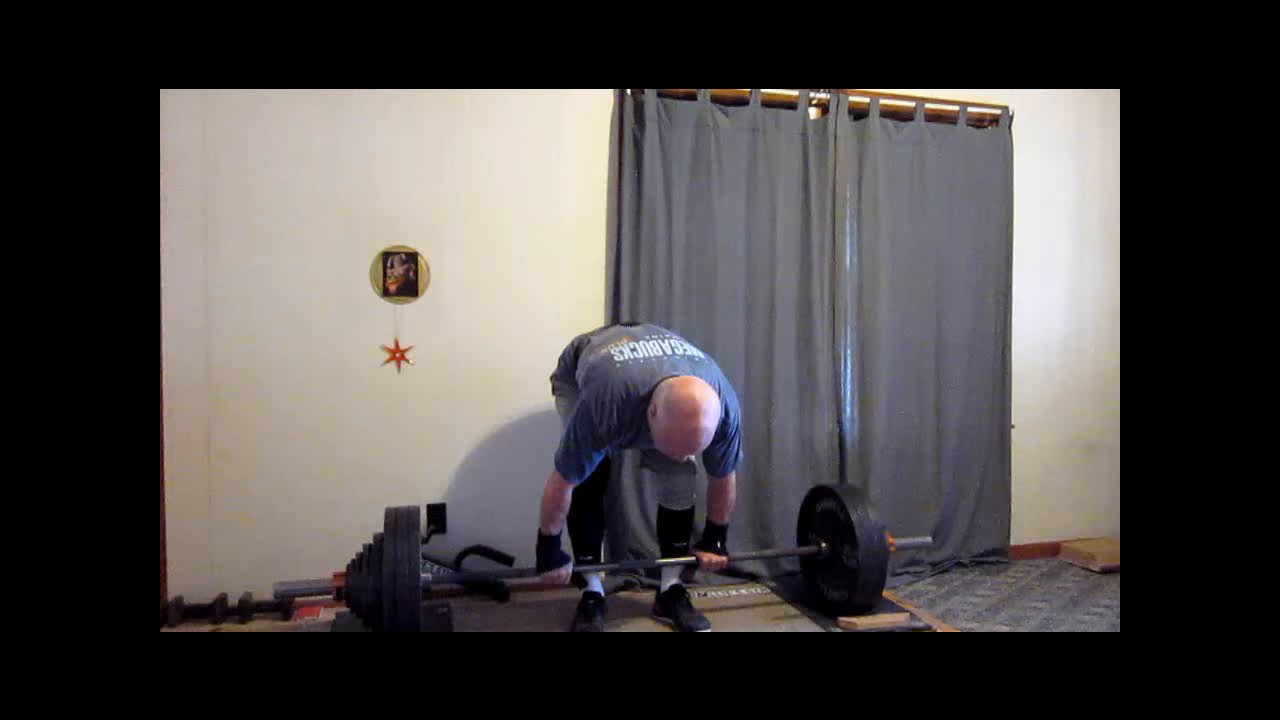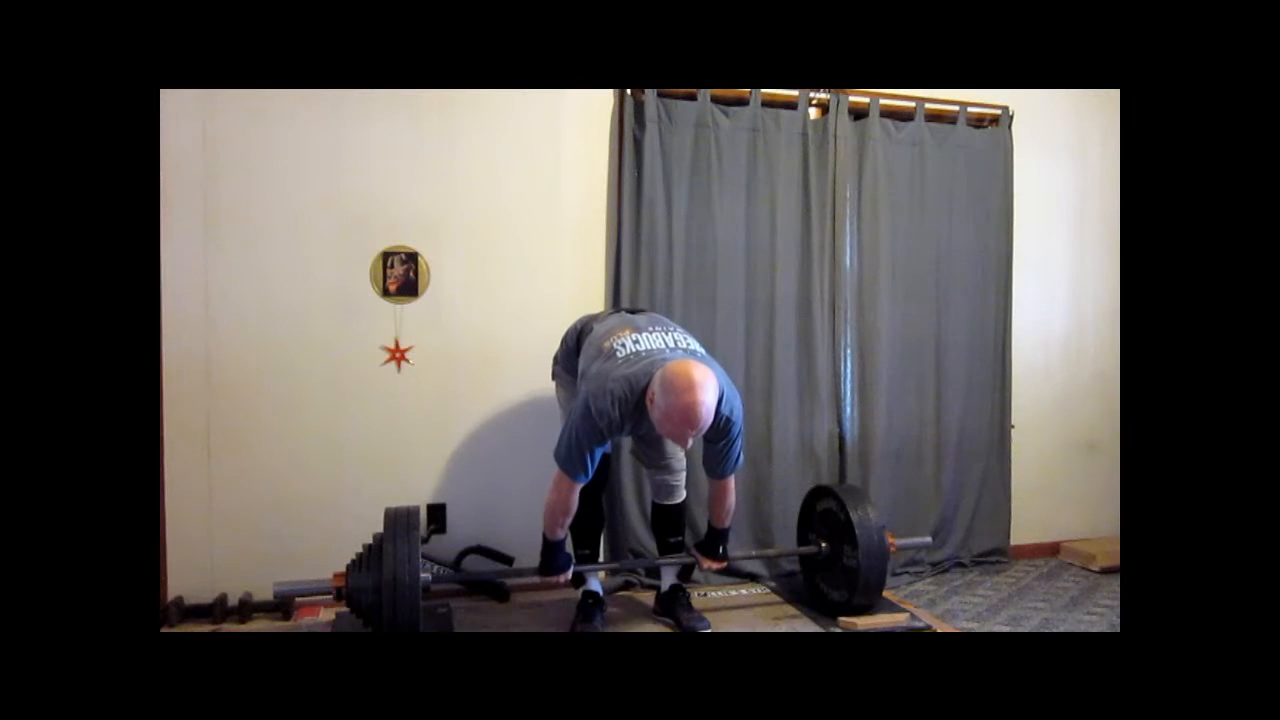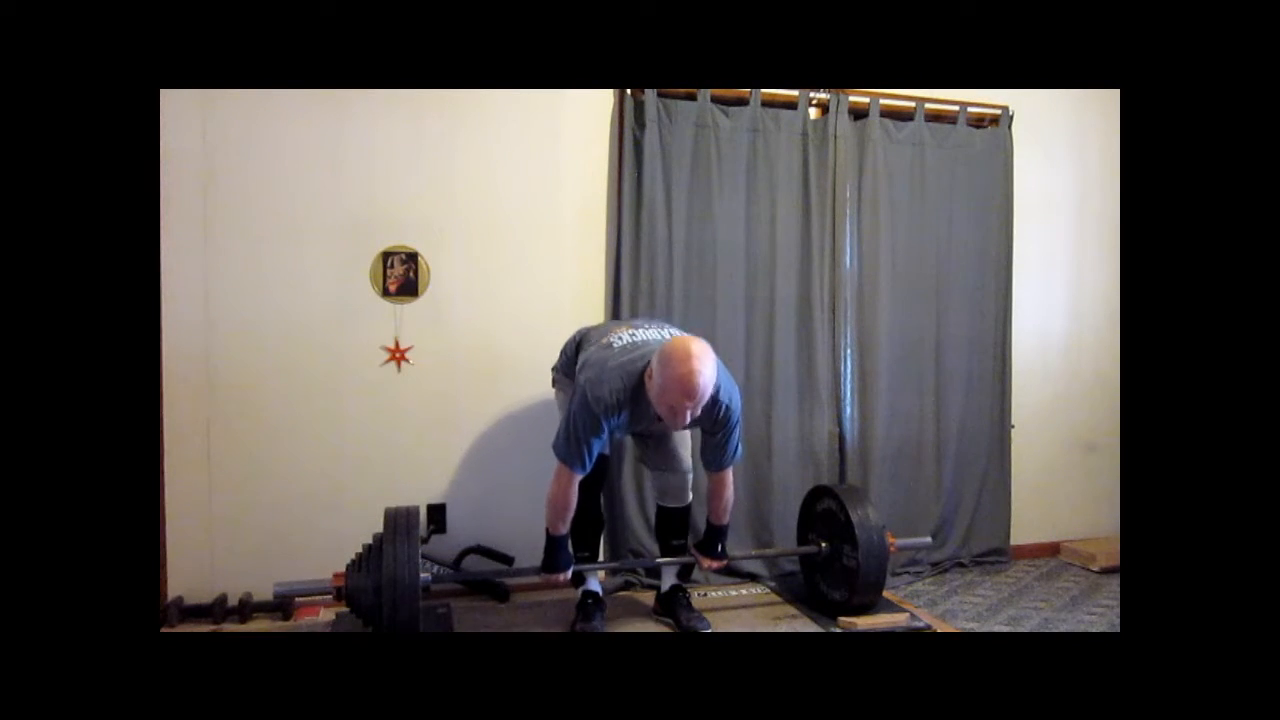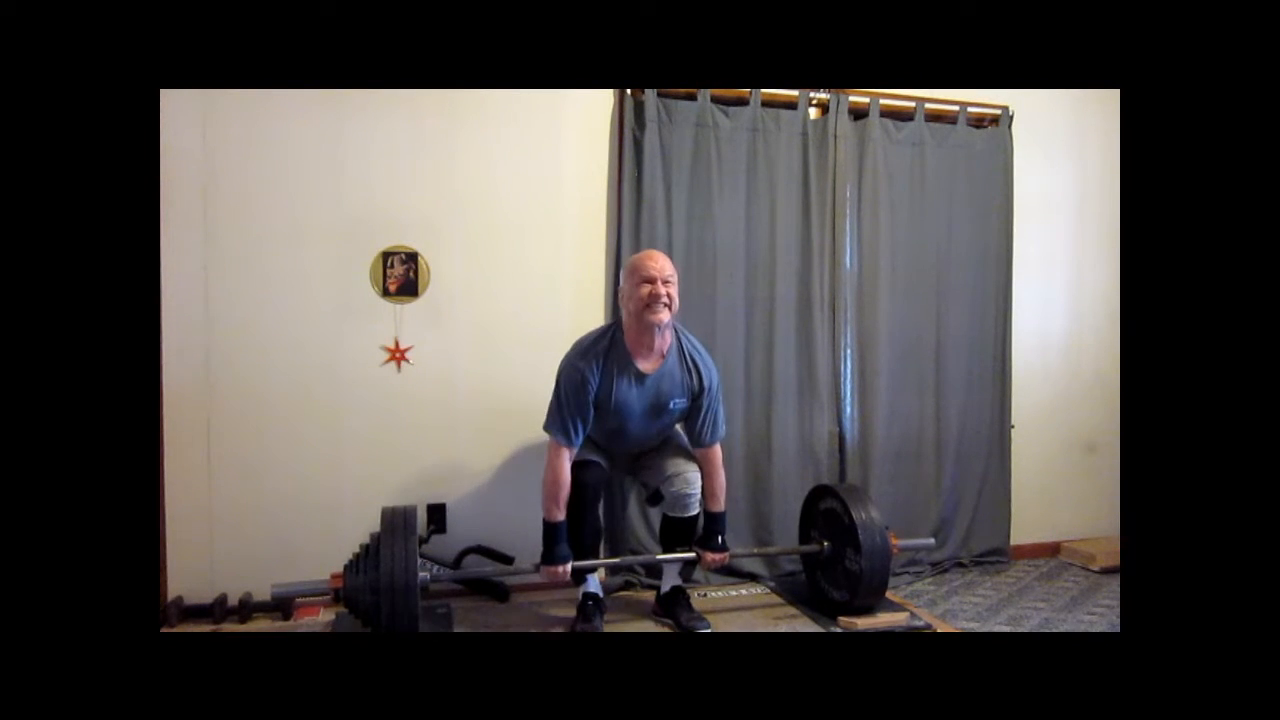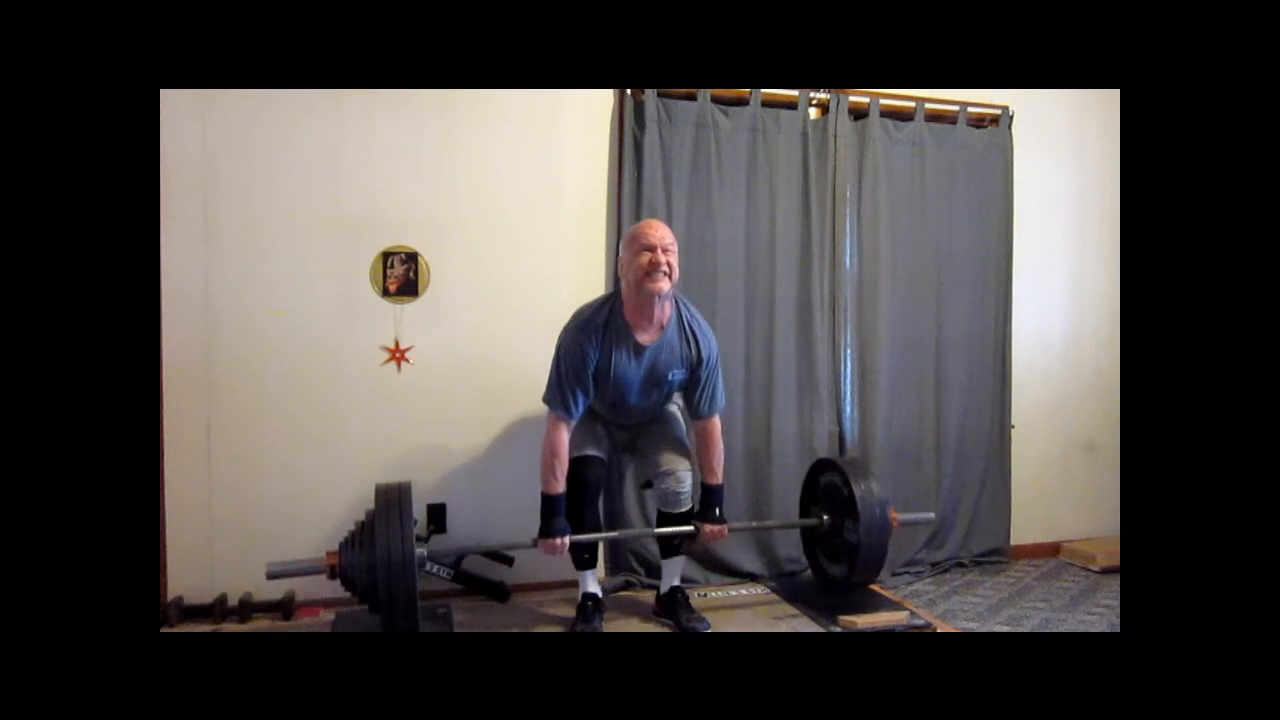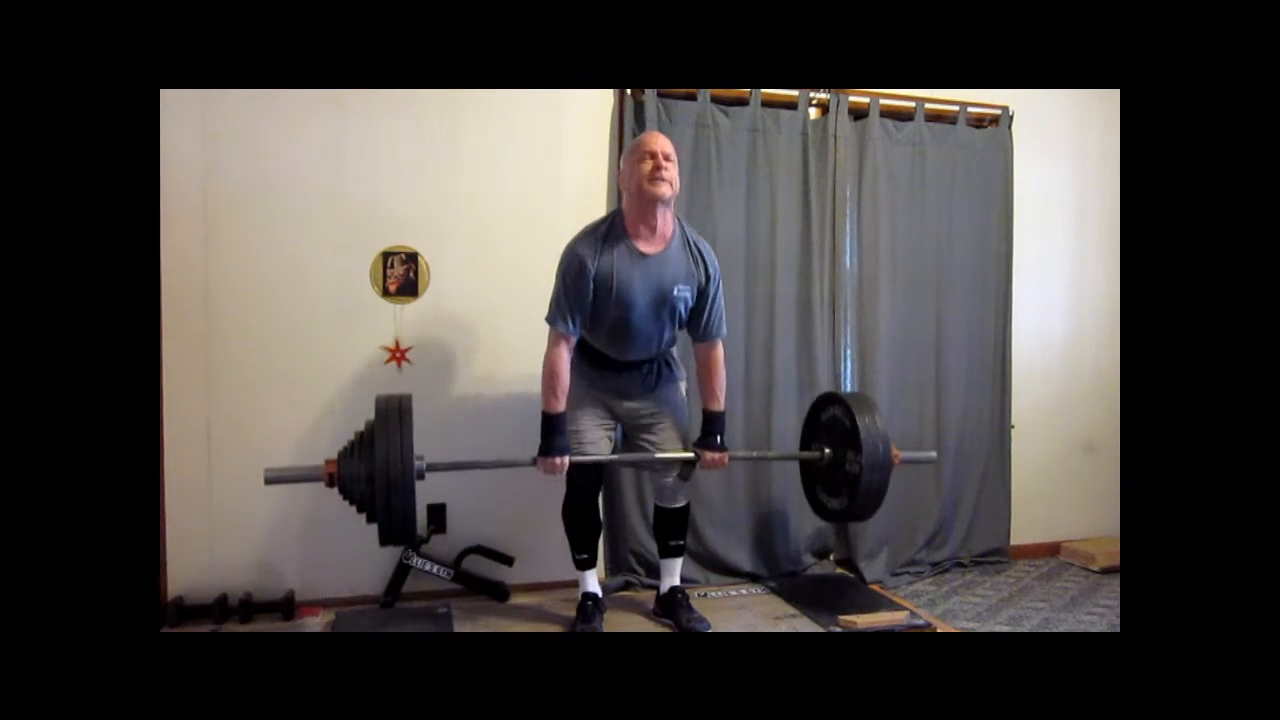
dt=0.7s
person 1, frame 1
left shoulder: (722, 405)
right shoulder: (604, 406)
left elbow: (723, 478)
right elbow: (562, 484)
left wrist: (714, 540)
right wrist: (549, 552)
right hip: (579, 376)
left knee: (681, 478)
right knee: (588, 482)
left ankle: (671, 589)
right ankle: (591, 592)
person 1, frame 2
left shoulder: (724, 403)
right shoulder: (604, 400)
left elbow: (722, 481)
right elbow: (567, 485)
left wrist: (715, 543)
right wrist: (553, 554)
left knee: (670, 476)
right knee: (590, 479)
left ankle: (671, 590)
right ankle: (590, 591)
person 1, frame 3
left shoulder: (724, 393)
right shoulder: (600, 390)
left elbow: (720, 474)
right elbow: (568, 478)
left wrist: (714, 542)
right wrist: (556, 552)
left knee: (677, 476)
right knee: (588, 480)
left ankle: (671, 591)
right ankle: (590, 593)
person 1, frame 4
left shoulder: (697, 363)
right shoulder: (588, 359)
left elbow: (709, 451)
right elbow: (561, 452)
left wrist: (715, 532)
right wrist: (554, 542)
left hip: (656, 444)
right hip: (593, 445)
left knee: (688, 482)
right knee: (583, 484)
left ankle: (671, 592)
right ankle: (590, 596)
person 1, frame 5
left shoulder: (696, 333)
right shoulder: (587, 329)
left elbow: (707, 422)
right elbow: (560, 425)
left wrist: (713, 505)
right wrist: (552, 516)
left hip: (655, 413)
right hip: (592, 416)
left knee: (679, 482)
right knee: (584, 482)
left ankle: (670, 593)
right ankle: (590, 597)
person 1, frame 6
left shoulder: (699, 257)
right shoulder: (588, 251)
left elbow: (710, 348)
right elbow: (560, 345)
left wrist: (714, 430)
right wrist: (552, 435)
left hip: (657, 377)
right hip: (591, 376)
left knee: (674, 479)
right knee: (582, 481)
left ankle: (670, 592)
right ankle: (590, 596)
